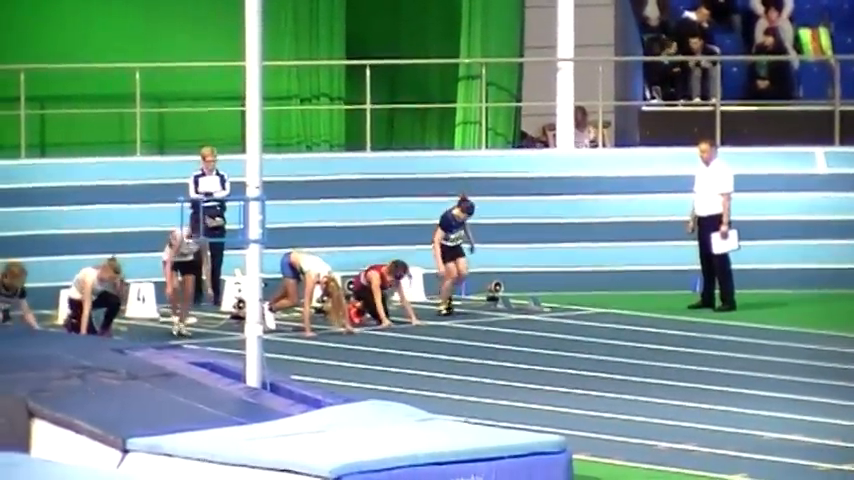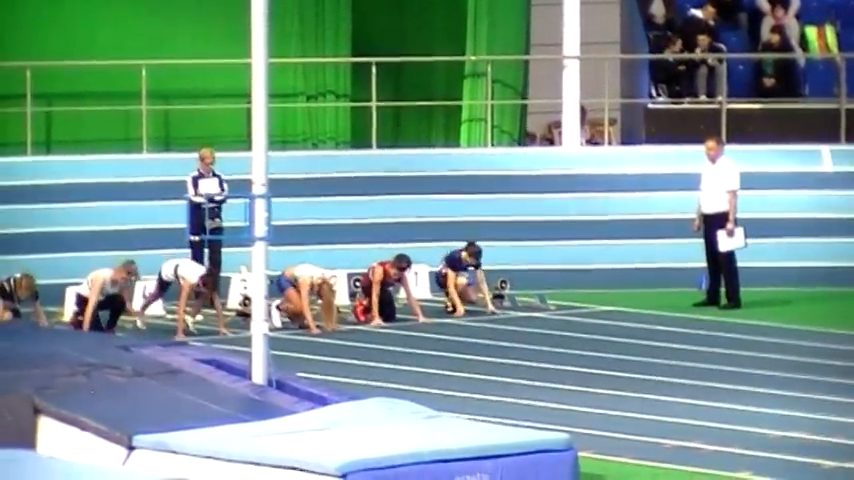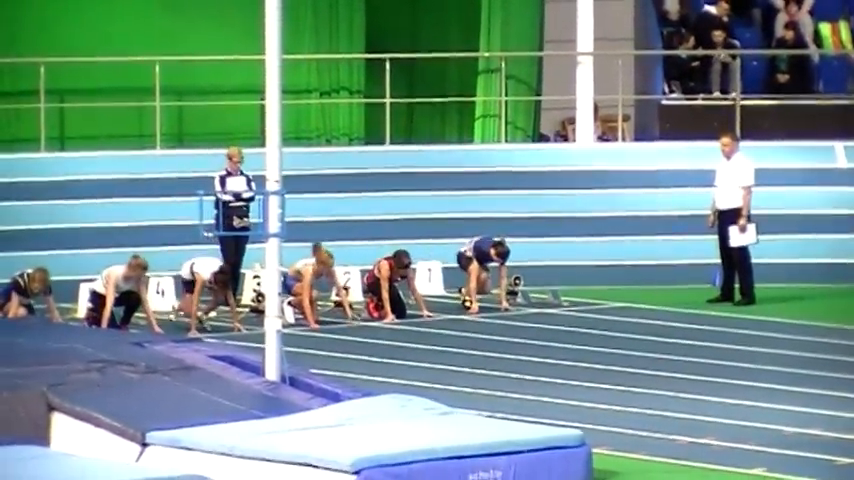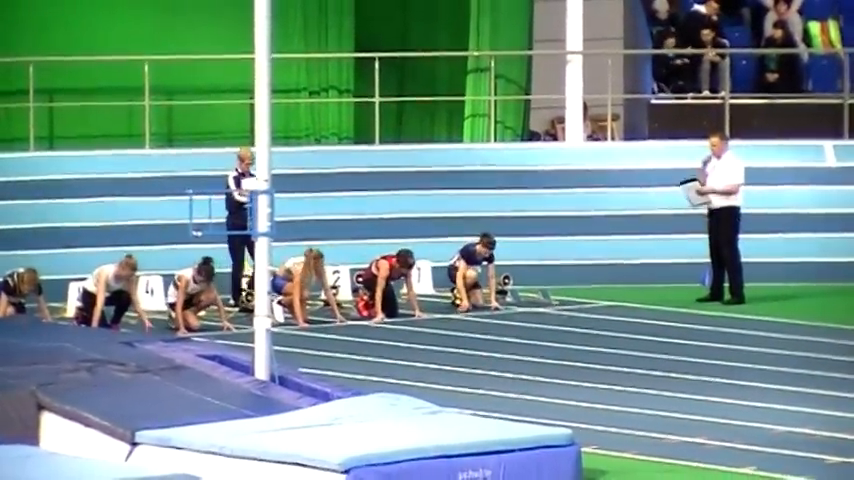
dt=0.7s
person 1, frame 1
left shoulder: (722, 170)
right shoulder: (700, 171)
left elbow: (726, 198)
left wrist: (725, 223)
right wrist: (692, 219)
left hip: (716, 220)
right hip: (702, 221)
left knee: (720, 262)
right knee: (706, 262)
left ankle: (728, 301)
right ankle: (707, 299)
person 1, frame 2
left shoulder: (728, 168)
right shoulder: (706, 168)
left elbow: (732, 196)
left wrist: (731, 221)
right wrist: (698, 217)
left hip: (722, 217)
right hip: (709, 218)
left knee: (726, 259)
right knee: (712, 259)
left ankle: (733, 299)
right ankle: (712, 296)
person 1, frame 3
left shoulder: (743, 164)
right shoulder: (721, 165)
left elbow: (747, 192)
left wrist: (744, 216)
right wrist: (713, 213)
left hip: (737, 214)
right hip: (723, 214)
left knee: (740, 255)
right knee: (726, 255)
left ankle: (748, 295)
right ankle: (726, 293)
person 1, frame 4
left shoulder: (733, 163)
right shoulder: (712, 163)
left elbow: (733, 188)
right elbow: (703, 185)
left wrist: (710, 189)
right wrist: (704, 168)
left hip: (728, 211)
right hip: (714, 212)
left knee: (730, 253)
right knee: (715, 253)
left ankle: (737, 294)
right ankle: (716, 292)
person 2, frame 1
left shoulder: (222, 176)
right shoulder: (195, 177)
left elbow: (226, 193)
right elbow: (193, 197)
left wrist: (206, 195)
right wrist: (215, 196)
left hip: (217, 220)
right hip: (199, 220)
left knee: (216, 258)
right knee: (198, 256)
left ankle: (216, 294)
right ankle: (197, 292)
person 2, frame 2
left shoulder: (219, 178)
right shoulder: (193, 179)
left elbow: (224, 196)
right elbow: (193, 198)
left wrist: (207, 197)
right wrist: (212, 197)
left hip: (214, 221)
right hip: (198, 223)
left knee: (216, 258)
right knee: (198, 258)
person 2, frame 3
left shoulder: (246, 177)
right shoulder: (220, 177)
left elbow: (252, 195)
right elbow: (221, 197)
left wrist: (232, 194)
right wrist: (241, 196)
left hip: (242, 222)
right hip: (226, 224)
left knee: (237, 261)
right knee: (230, 261)
left ankle: (230, 294)
person 2, frame 4
left shoulder: (253, 178)
right shoulder: (232, 178)
right elbow: (237, 198)
left wrist: (246, 195)
left hip: (251, 224)
right hip: (236, 224)
right knee: (238, 263)
right ankle: (236, 298)
